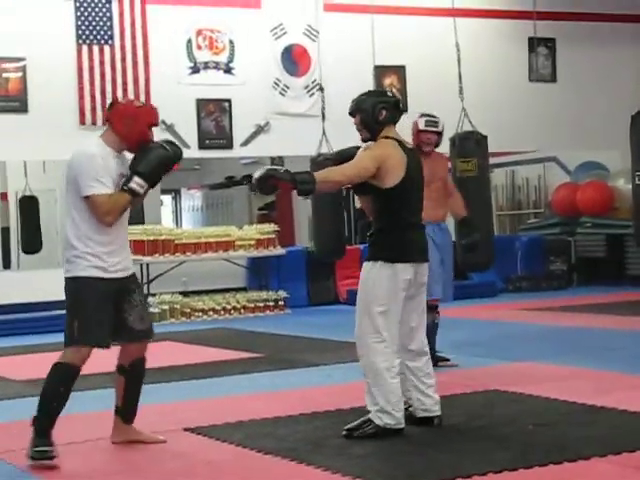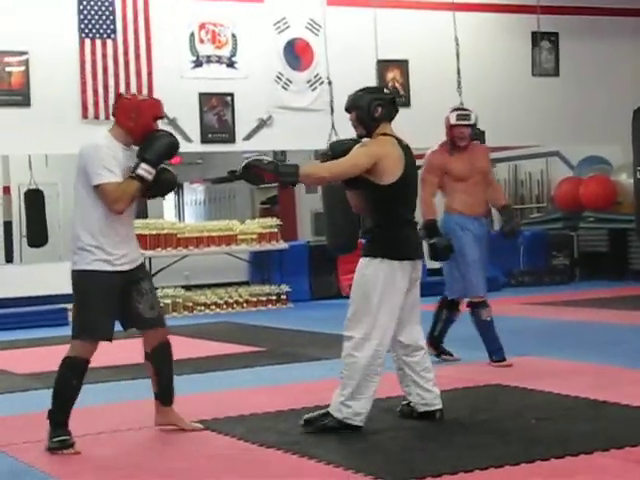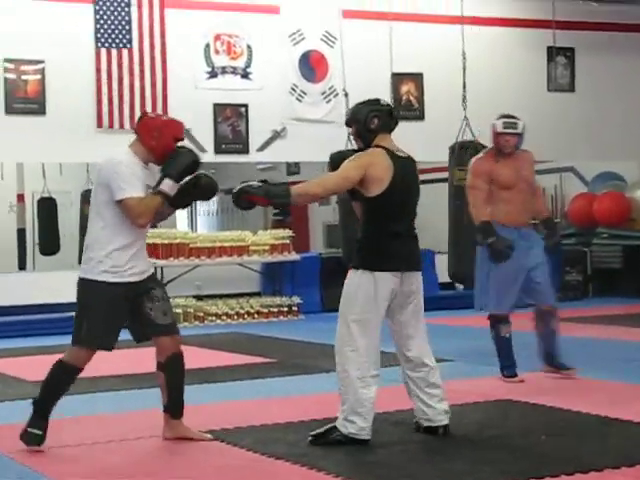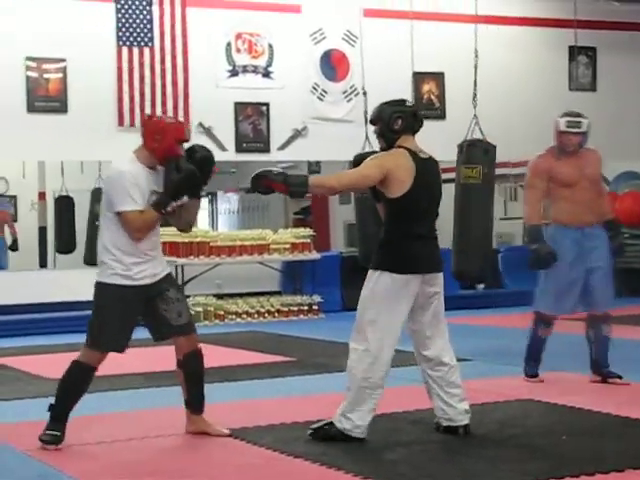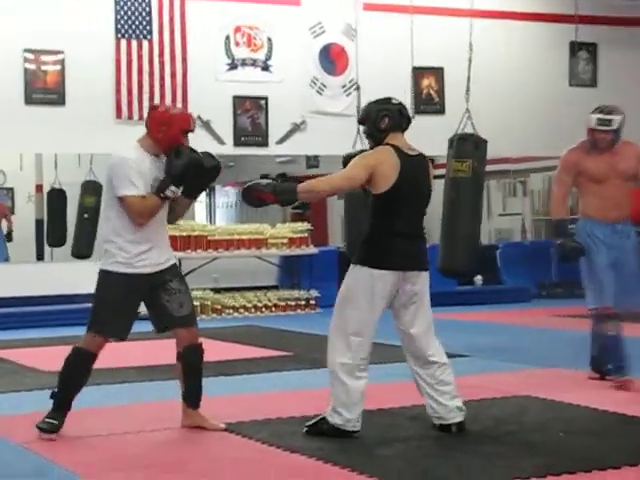
dt=0.4s
person 1, frame 1
left shoulder: (119, 159)
right shoulder: (89, 157)
right elbow: (107, 213)
left wrist: (152, 172)
right wrist: (141, 176)
left hip: (121, 270)
right hip: (88, 273)
left knee: (136, 347)
right knee: (77, 352)
left ankle: (123, 426)
right ankle: (41, 436)
person 1, frame 2
left shoulder: (129, 152)
right shoulder: (98, 150)
right elbow: (116, 202)
left wrist: (152, 185)
right wrist: (148, 164)
left hip: (129, 262)
right hip: (94, 265)
left knee: (156, 332)
right knee: (85, 345)
left ankle: (164, 410)
right ankle: (58, 427)
person 1, frame 3
left shoulder: (148, 169)
right shoulder: (118, 166)
right elbow: (140, 217)
left wrist: (181, 195)
right wrist: (171, 179)
left hip: (141, 274)
right hip: (102, 278)
left knee: (170, 343)
right knee: (81, 352)
left ankle: (173, 423)
right ankle: (38, 420)
person 1, frame 4
left shoulder: (163, 173)
right shoulder: (123, 174)
left elbow: (185, 224)
right elbow: (137, 229)
left wrist: (194, 187)
right wrist: (168, 195)
left hip: (157, 276)
right hip: (118, 282)
left knee: (188, 341)
right knee: (94, 354)
left ankle: (195, 418)
right ankle: (56, 422)
person 1, frame 5
left shoulder: (164, 163)
right shoulder: (127, 162)
right elbow: (139, 215)
left wrist: (195, 185)
right wrist: (172, 182)
left hip: (162, 265)
right hip: (122, 270)
left knee: (189, 334)
right knee: (95, 340)
left ankle: (191, 412)
right ankle: (58, 411)
person 2, frame 1
left shoulder: (378, 152)
right shoulder: (408, 153)
left elbow: (337, 178)
left wrist: (287, 178)
right wrist: (362, 183)
left hip: (390, 257)
right hip: (415, 254)
left knee: (376, 339)
right knee: (411, 338)
left ankle: (388, 417)
right ankle: (425, 408)
person 2, frame 2
left shoulder: (374, 148)
right shoulder: (400, 149)
left elbow: (325, 173)
left wrist: (274, 171)
right wrist: (351, 175)
left hip: (385, 253)
right hip: (407, 252)
left knee: (364, 336)
right knee: (407, 333)
left ankle: (347, 412)
right ankle: (426, 402)
person 2, frame 3
left shoulder: (367, 160)
right shoulder: (409, 163)
left elbow: (318, 189)
left wrist: (267, 194)
right wrist: (356, 188)
left hip: (375, 265)
right hip: (408, 264)
left knee: (356, 348)
right knee: (414, 345)
left ankle: (354, 427)
right ankle: (434, 417)
person 2, frame 4
left shoulder: (389, 161)
right shoulder: (432, 165)
left elbow: (336, 183)
left wrist: (286, 182)
left hip: (395, 266)
right hip: (429, 266)
left knee: (369, 346)
right knee: (435, 345)
left ankle: (351, 424)
right ankle: (455, 417)
person 2, frame 5
left shoulder: (375, 158)
right shoulder: (425, 165)
left elbow: (327, 187)
left wrist: (277, 192)
left hip: (377, 263)
right hip: (414, 264)
left knee: (348, 341)
right knee: (424, 344)
left ankle: (344, 418)
right ankle: (450, 415)
person 3, frame 1
left shoulder: (441, 160)
left elbow: (451, 195)
left wrist: (467, 226)
left hip: (441, 231)
left knee: (437, 295)
right knee: (430, 295)
left ankle: (428, 352)
person 3, frame 2
left shoulder: (480, 150)
right shoulder: (437, 157)
left elbow: (491, 185)
right elbow: (427, 197)
left wrist: (507, 213)
right wrist: (432, 234)
left hip: (480, 223)
right hip: (458, 225)
left knee: (456, 292)
right knee: (476, 292)
left ankle: (434, 341)
right ankle: (496, 352)
person 3, frame 3
left shoulder: (526, 158)
right shoulder: (482, 164)
right elbow: (477, 203)
left wrist: (549, 226)
right wrist: (489, 236)
left hip: (527, 235)
right hip: (501, 235)
left knee: (546, 301)
right knee: (499, 307)
left ankle: (552, 359)
right ankle: (507, 367)
person 3, frame 4
left shoulder: (593, 157)
right shoulder: (544, 163)
left elbow: (601, 195)
right elbow: (532, 204)
left wrist: (614, 230)
right wrist: (536, 241)
left hip: (595, 236)
right hip: (562, 237)
left knee: (600, 307)
right knee: (549, 307)
left ankle: (600, 368)
right ankle: (531, 367)
person 3, frame 5
right shoulder: (576, 157)
right elbow: (559, 196)
right wrist: (562, 235)
right hip: (594, 232)
left knee: (616, 304)
right knee: (604, 303)
left ankle: (601, 364)
